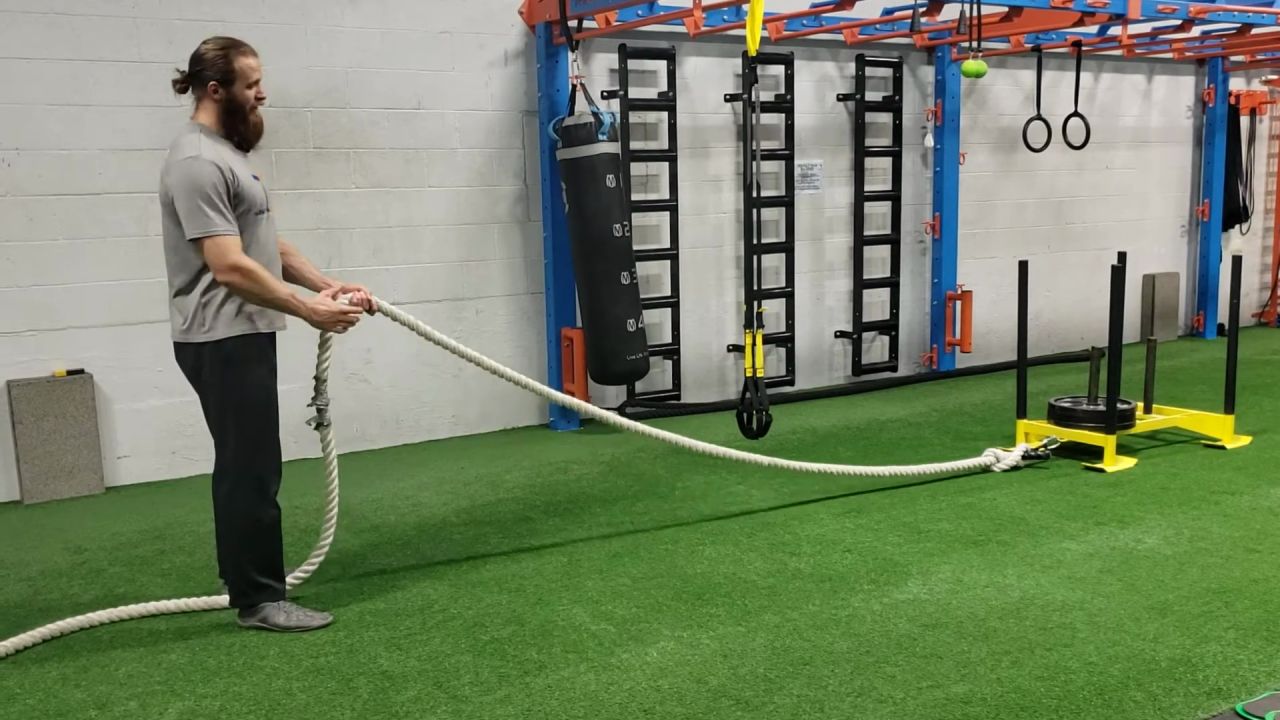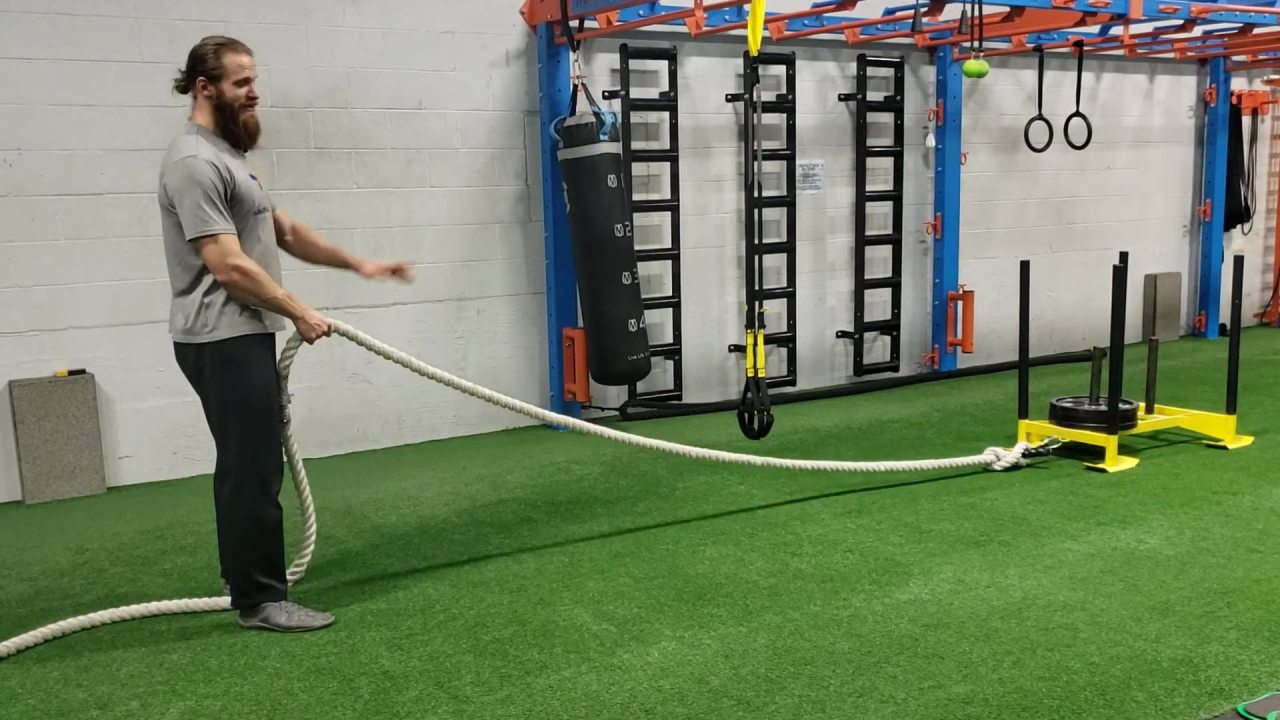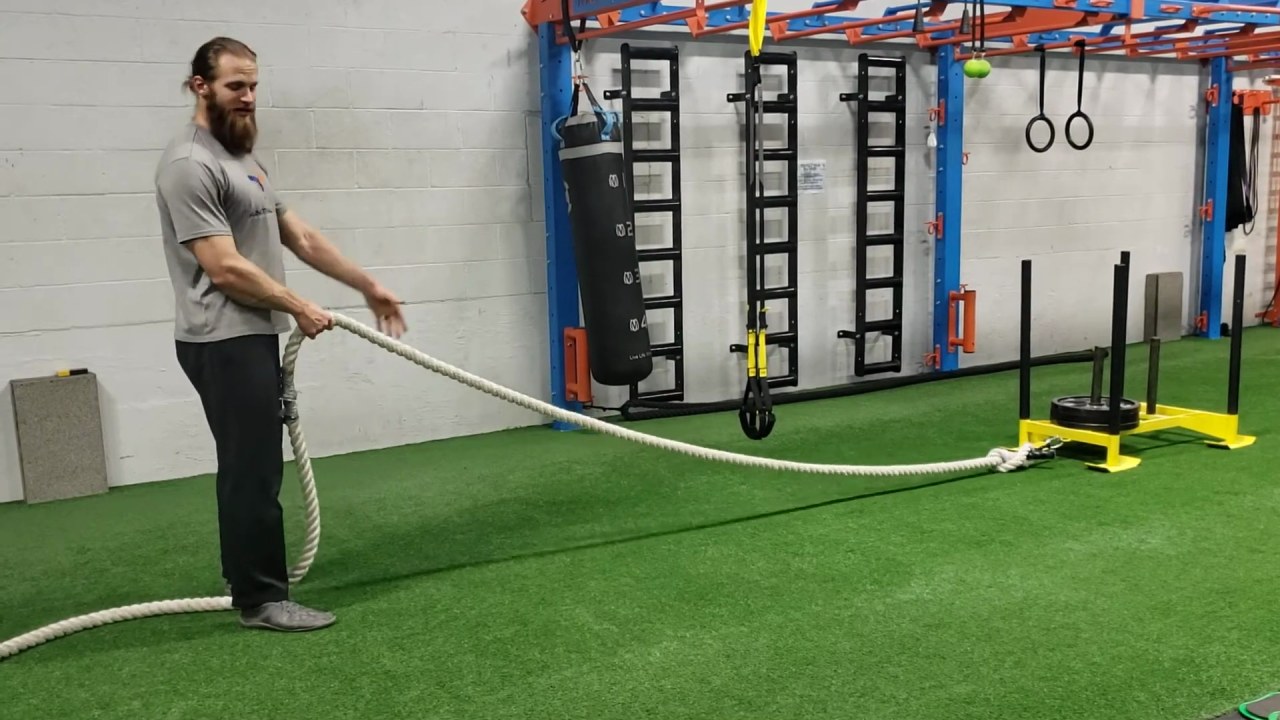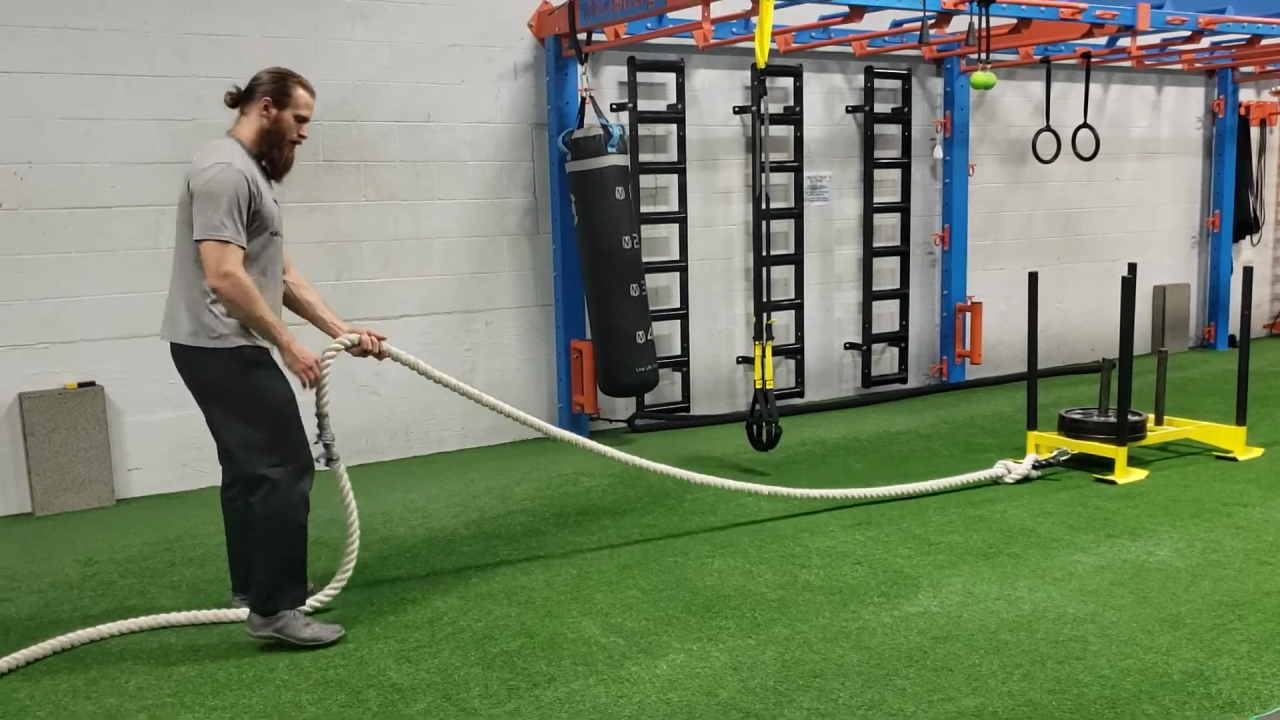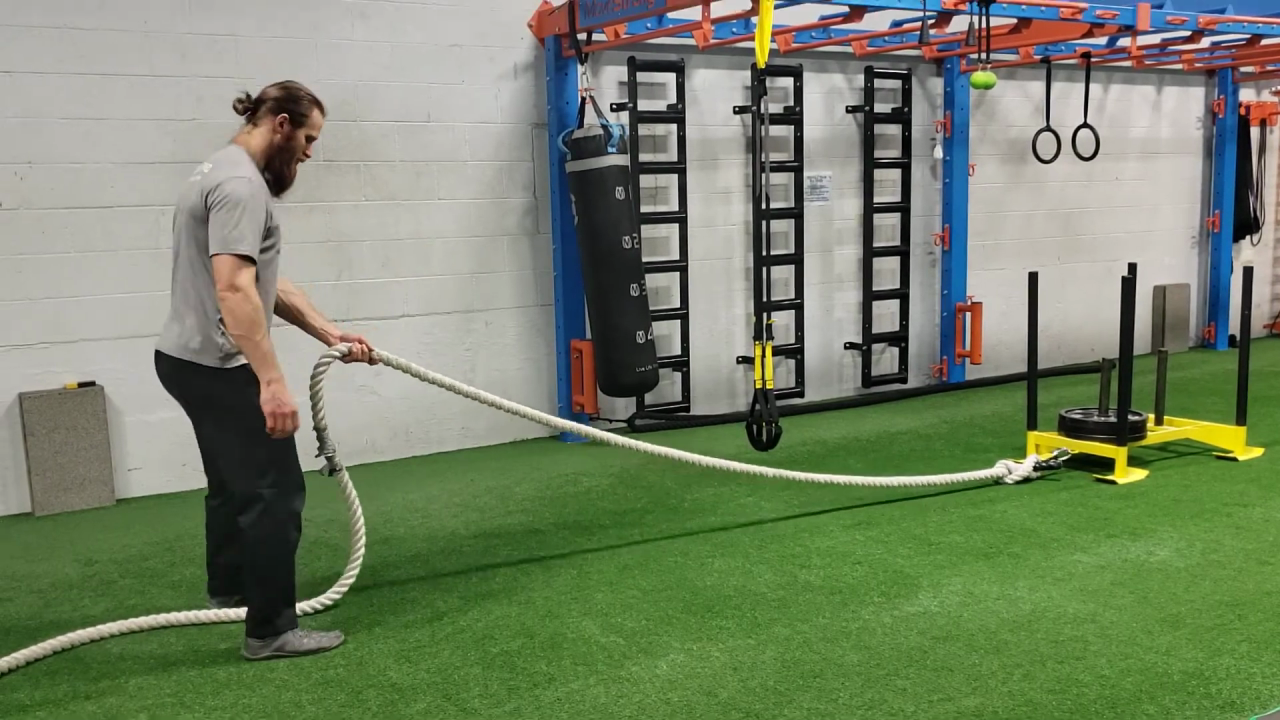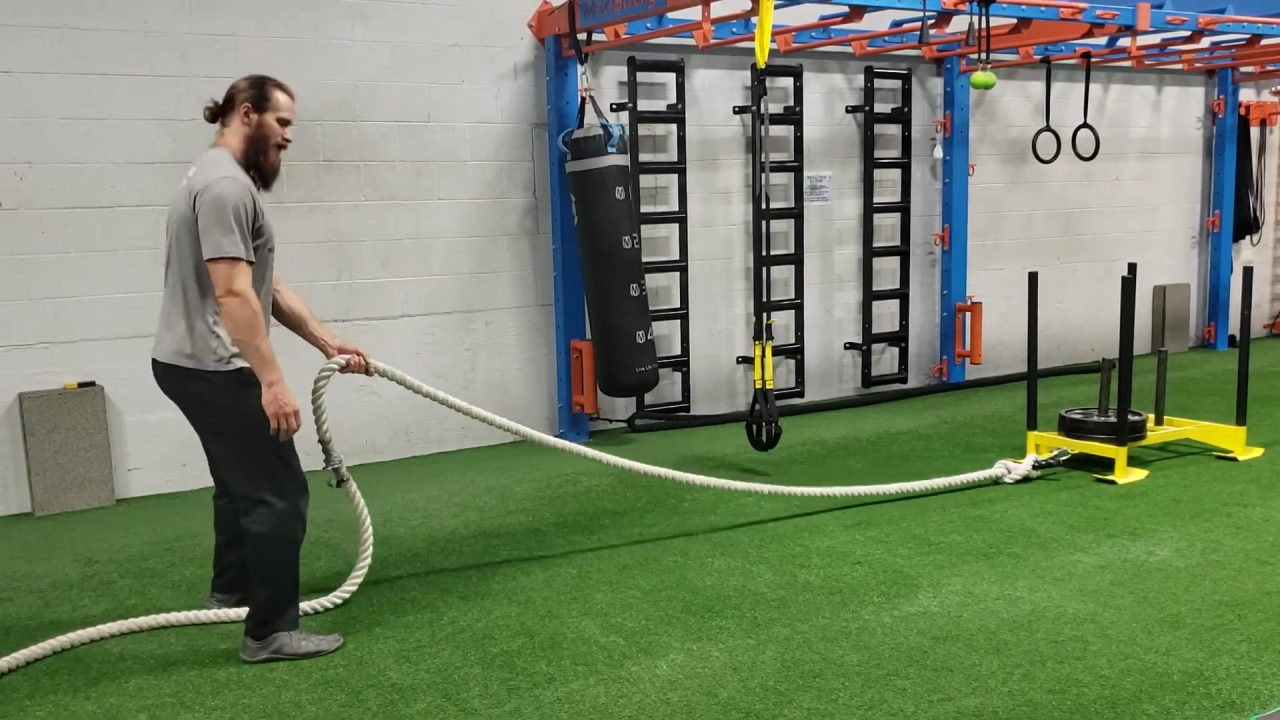
dt=0.5s
person 1, frame 1
left shoulder: (224, 153)
right shoulder: (197, 162)
left elbow: (267, 245)
right elbow: (232, 267)
left wrist: (327, 284)
right wrist: (304, 309)
left hip: (237, 335)
right hip: (223, 340)
left knee: (243, 463)
right knee: (253, 467)
left ankle: (245, 572)
right ankle: (258, 597)
person 1, frame 2
left shoulder: (225, 154)
right shoulder: (195, 162)
left elbow: (284, 231)
right elbow: (230, 267)
left wrist: (358, 263)
right wrist: (300, 313)
left hip: (239, 336)
right hip: (223, 340)
left knee: (243, 463)
right knee: (254, 467)
left ankle: (243, 575)
right ankle: (260, 598)
person 1, frame 3
left shoulder: (240, 158)
right shoulder: (191, 164)
left elbow: (298, 236)
right elbow: (224, 268)
left wrist: (367, 285)
right wrist: (298, 307)
left hip: (248, 337)
right hip: (224, 342)
left knee: (247, 465)
right knee: (253, 469)
left ankle: (245, 576)
right ankle: (260, 599)
person 1, frame 4
left shoulder: (250, 173)
right shoulder: (225, 169)
left elbow: (281, 274)
right elbow: (225, 276)
left wrist: (340, 328)
right wrist: (287, 344)
left hip: (220, 347)
right hip: (223, 347)
left knee: (252, 467)
right knee: (285, 467)
left ankle: (253, 585)
right ankle: (276, 606)
person 1, frame 5
left shoulder: (224, 172)
right shoulder: (241, 184)
left elbow: (268, 282)
right elbow: (236, 290)
left wrist: (331, 334)
right wrist: (273, 382)
left hip: (186, 356)
right hip: (215, 363)
left knee: (234, 481)
right knee: (273, 489)
left ankle: (230, 585)
right ankle: (271, 629)
person 1, frame 6
left shoulder: (223, 179)
right shoulder: (226, 184)
left elbow: (268, 288)
right elbow: (234, 294)
left wrist: (328, 342)
right wrist: (273, 382)
left hip: (189, 363)
right hip: (212, 368)
left knee: (242, 480)
right knee: (277, 492)
left ankle: (233, 584)
right ankle: (269, 630)
